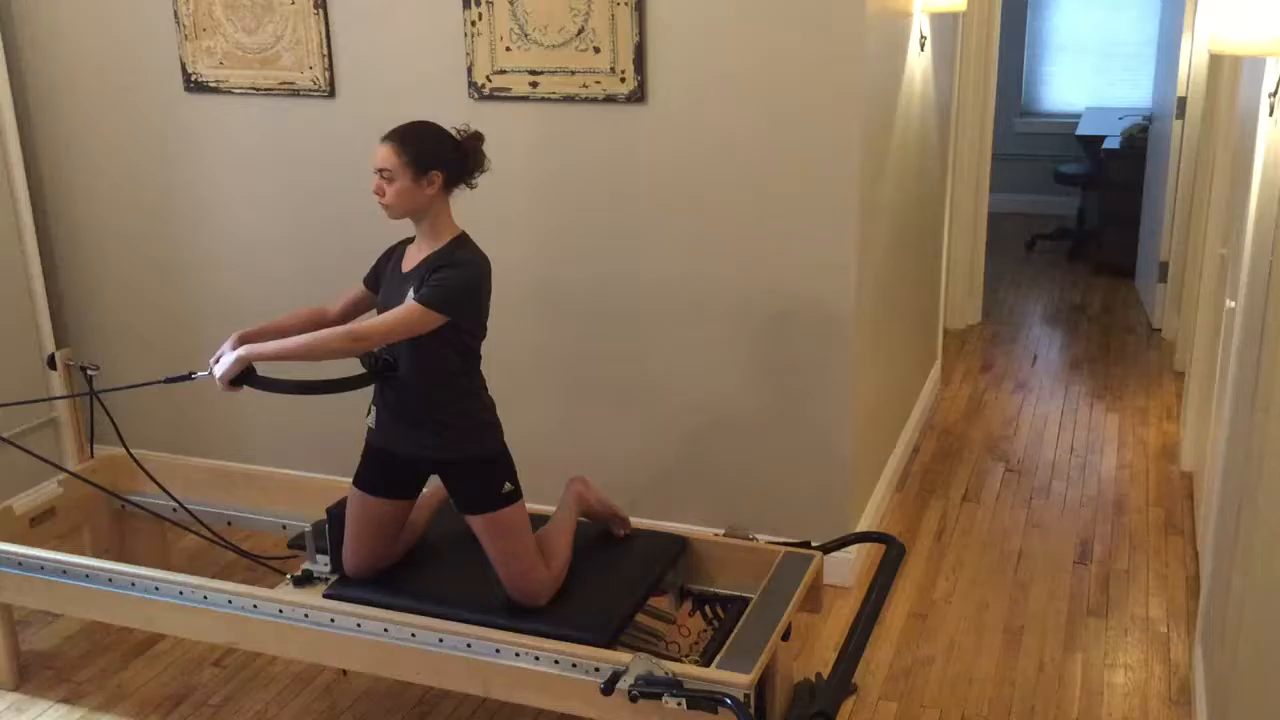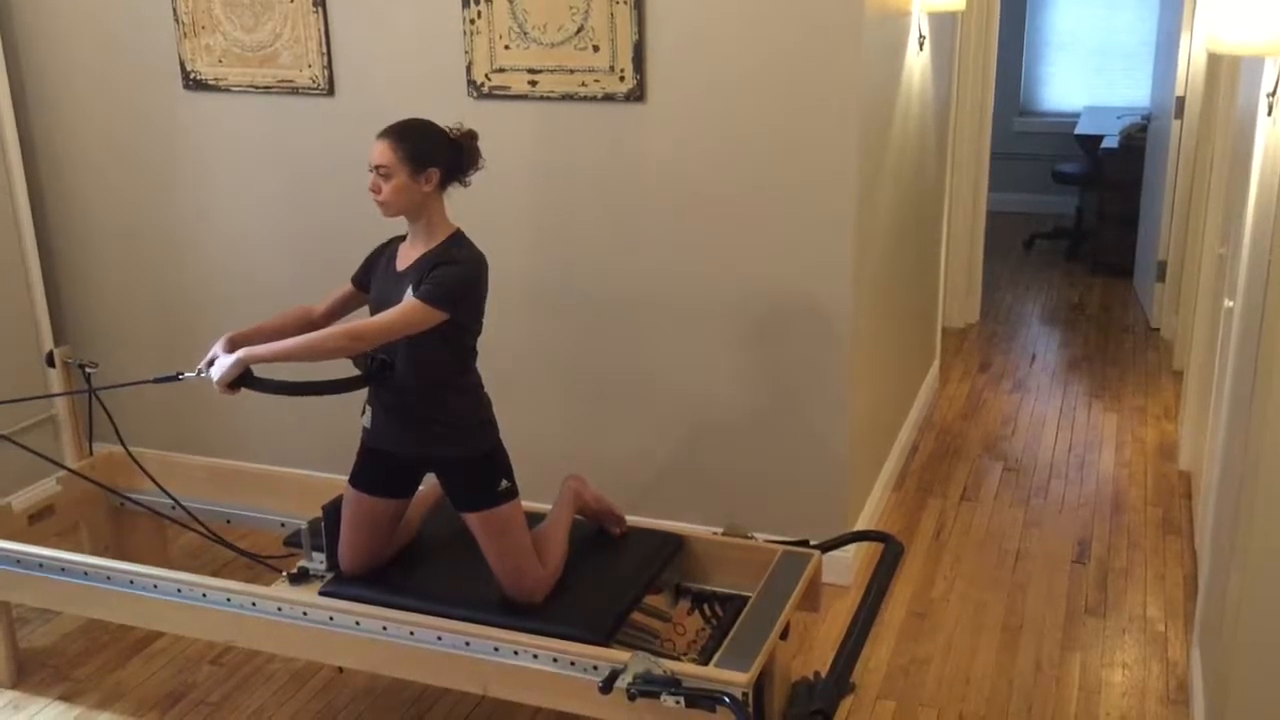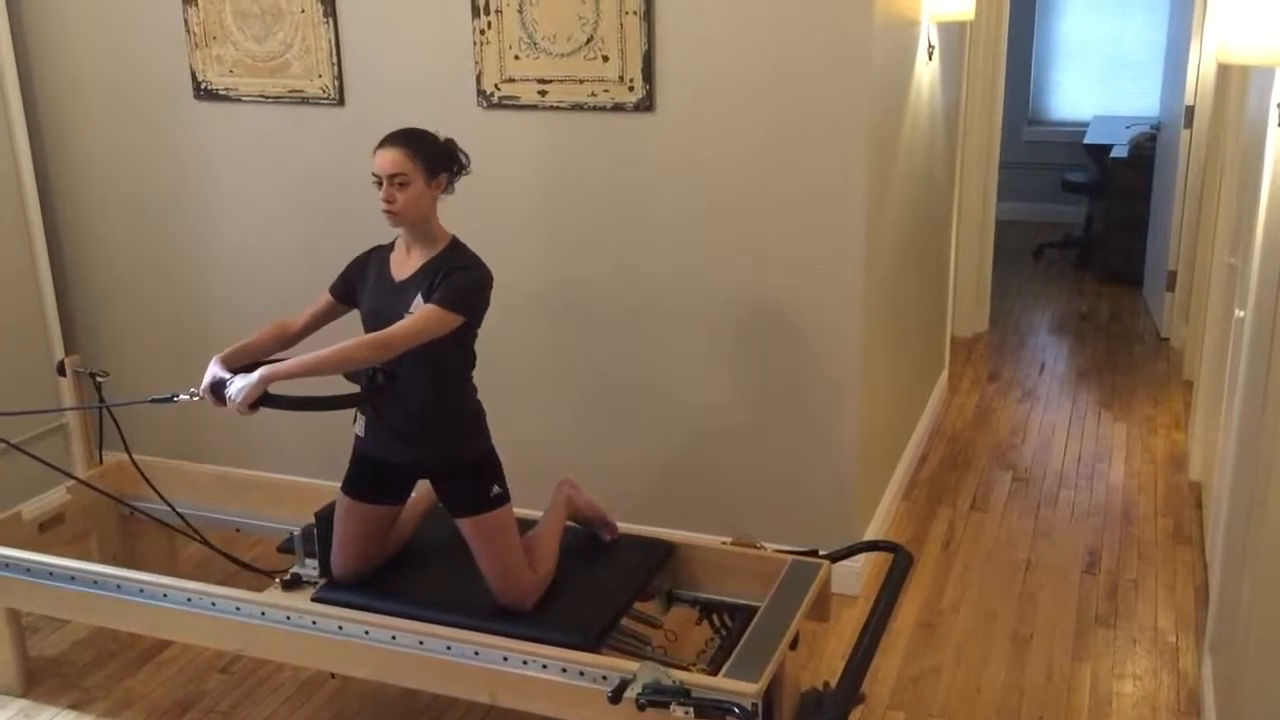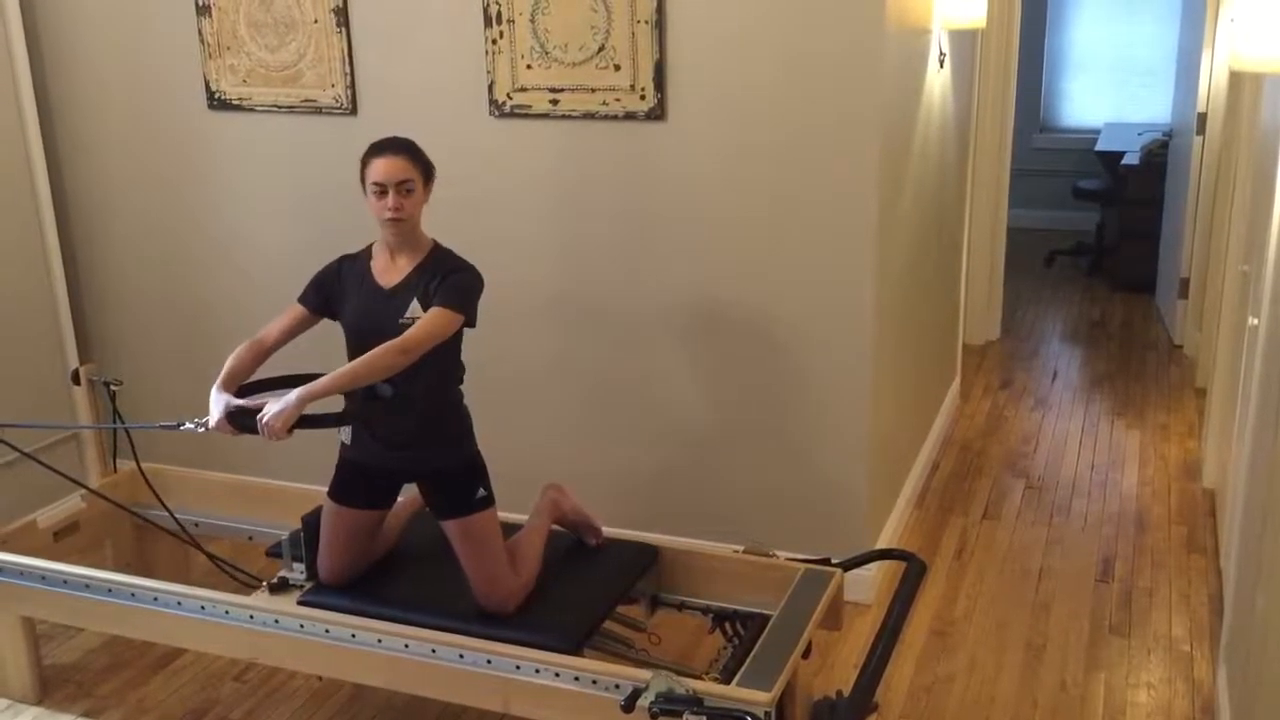
dt=1s
person 1, frame 1
left shoulder: (463, 269)
right shoulder: (397, 256)
left elbow: (361, 338)
right elbow: (330, 315)
left wrist: (251, 354)
right wrist: (244, 337)
left hip: (464, 442)
right hip: (394, 432)
left knee: (531, 590)
right knee: (359, 566)
left ankle: (575, 499)
right ankle: (438, 494)
person 1, frame 2
left shoulder: (460, 266)
right shoulder: (388, 254)
left elbow: (360, 337)
right elbow: (317, 316)
left wrist: (247, 357)
right wrist: (234, 339)
left hip: (460, 440)
right hip: (389, 431)
left knee: (527, 588)
right knee: (354, 564)
left ankle: (570, 497)
right ankle: (434, 491)
person 1, frame 3
left shoulder: (465, 274)
right shoulder: (370, 264)
left elbow: (384, 345)
right elbow: (294, 327)
left wrist: (265, 376)
right wrist: (225, 360)
left hip: (455, 446)
right hip: (381, 439)
left knee: (517, 596)
right knee: (347, 571)
left ankle: (562, 503)
right ankle: (426, 499)
person 1, frame 4
left shoulder: (455, 276)
right shoulder: (342, 274)
left elbow: (404, 351)
right elbow: (263, 342)
left wrist: (300, 398)
right wrist: (222, 391)
left hip: (442, 448)
right hip: (367, 446)
left knee: (501, 599)
right knee: (333, 575)
left ankle: (549, 507)
right ankle: (414, 501)
